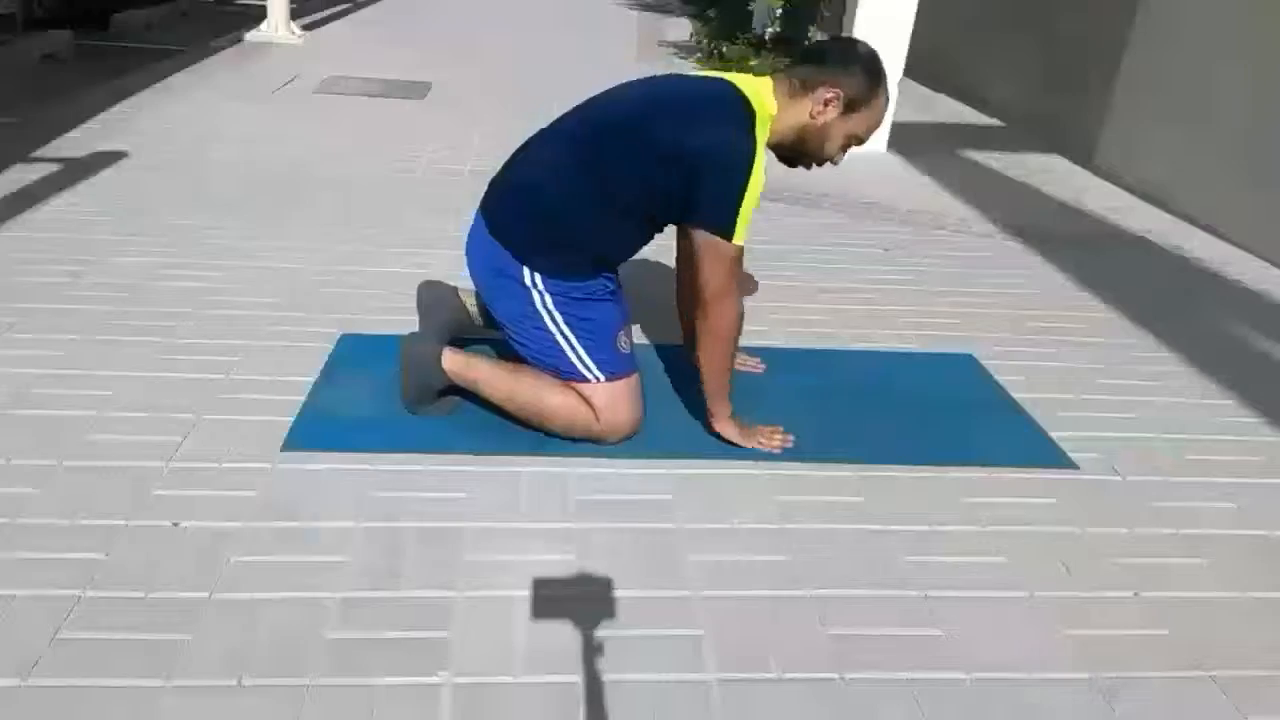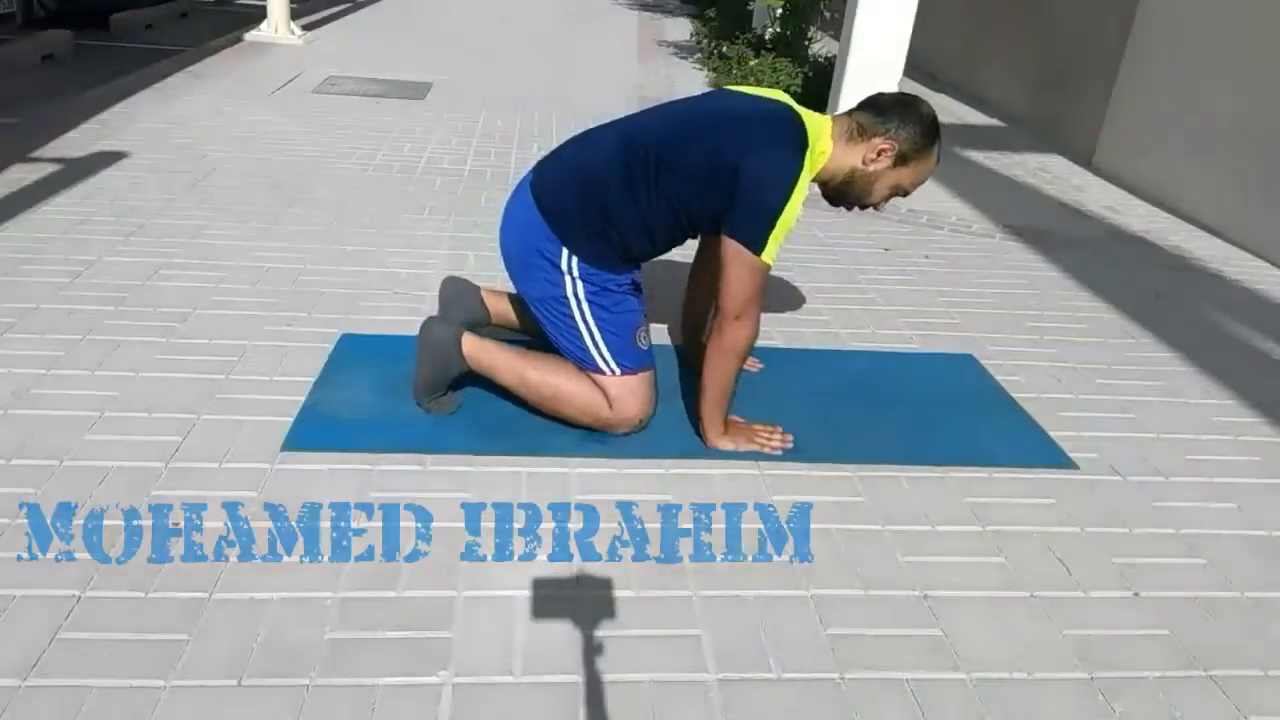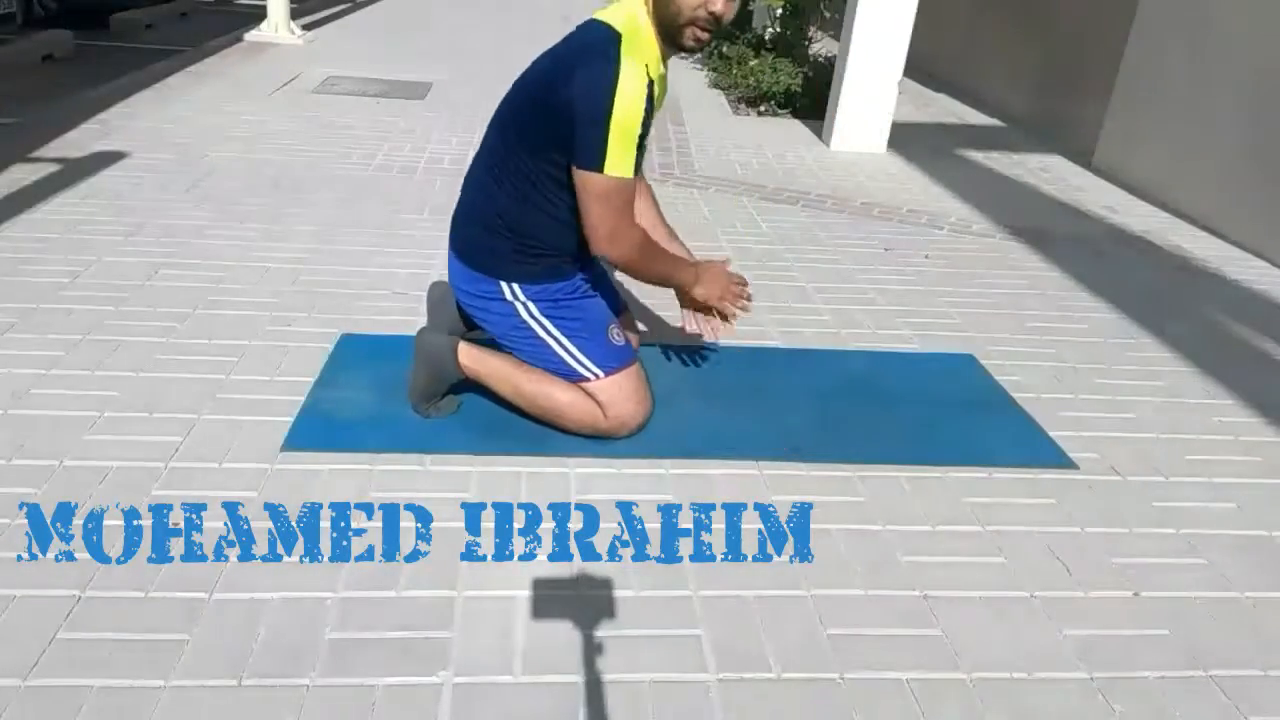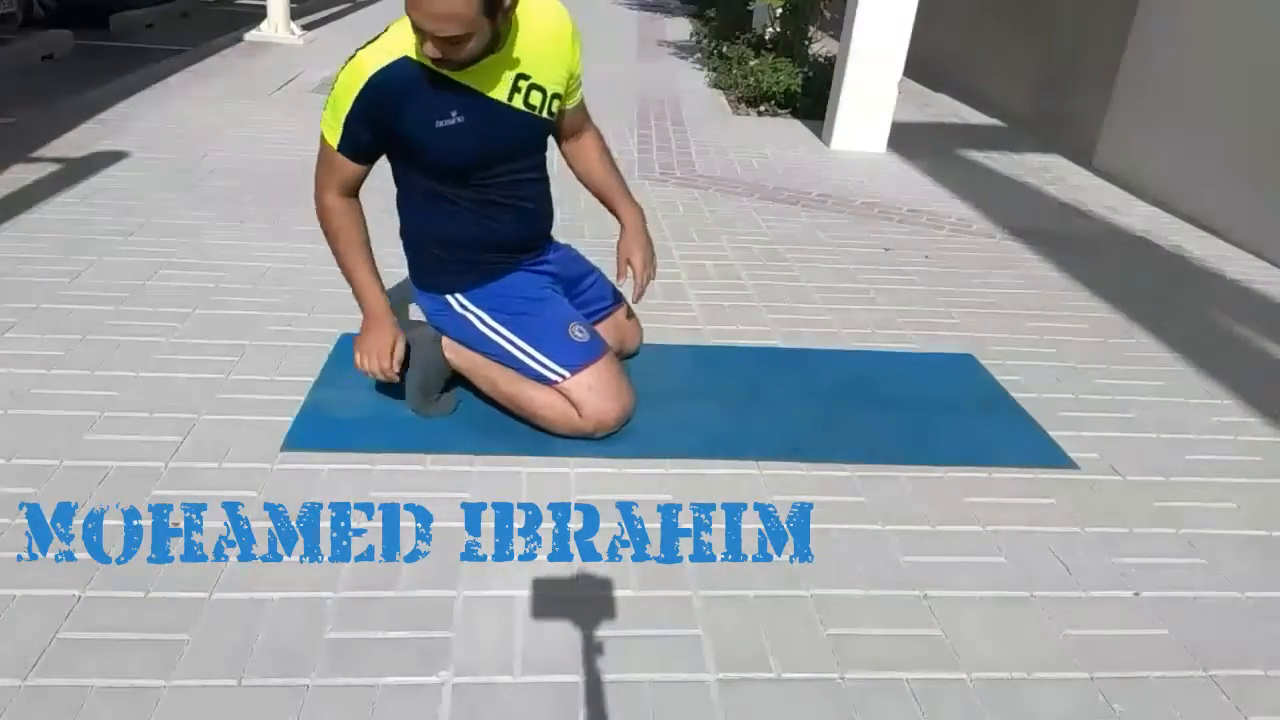
dt=0.7s
person 1, frame 1
left shoulder: (726, 98)
right shoulder: (734, 143)
left elbow: (695, 251)
right elbow: (717, 297)
left wrist: (704, 348)
right wrist: (721, 415)
left hip: (526, 230)
right hip: (532, 258)
left knee: (615, 351)
right knee: (616, 416)
left ankle: (462, 308)
right ankle: (446, 362)
person 1, frame 2
left shoulder: (779, 123)
right shoulder: (778, 169)
left elbow: (714, 249)
right elbow: (736, 313)
left wrist: (694, 344)
right wrist: (715, 427)
left hip: (550, 211)
right hip: (560, 241)
left knee: (594, 330)
right knee: (626, 406)
left ankle: (477, 304)
right ankle: (464, 348)
person 1, frame 3
left shoulder: (637, 47)
right shoulder: (617, 71)
left elbow: (626, 186)
right elbow: (611, 238)
left wrist: (686, 266)
right wrist: (694, 278)
left hip: (541, 248)
right hip: (507, 270)
left knee: (624, 339)
right knee: (624, 409)
left ankle: (471, 312)
right ankle: (460, 356)
person 1, frame 4
right shoulder: (376, 78)
left elbow: (577, 134)
right elbow: (335, 194)
left wrist: (631, 218)
right wrist: (378, 315)
left hip: (541, 251)
right hip: (469, 280)
left knee: (624, 336)
right knee: (607, 408)
left ankle: (481, 339)
right ankle: (450, 349)
